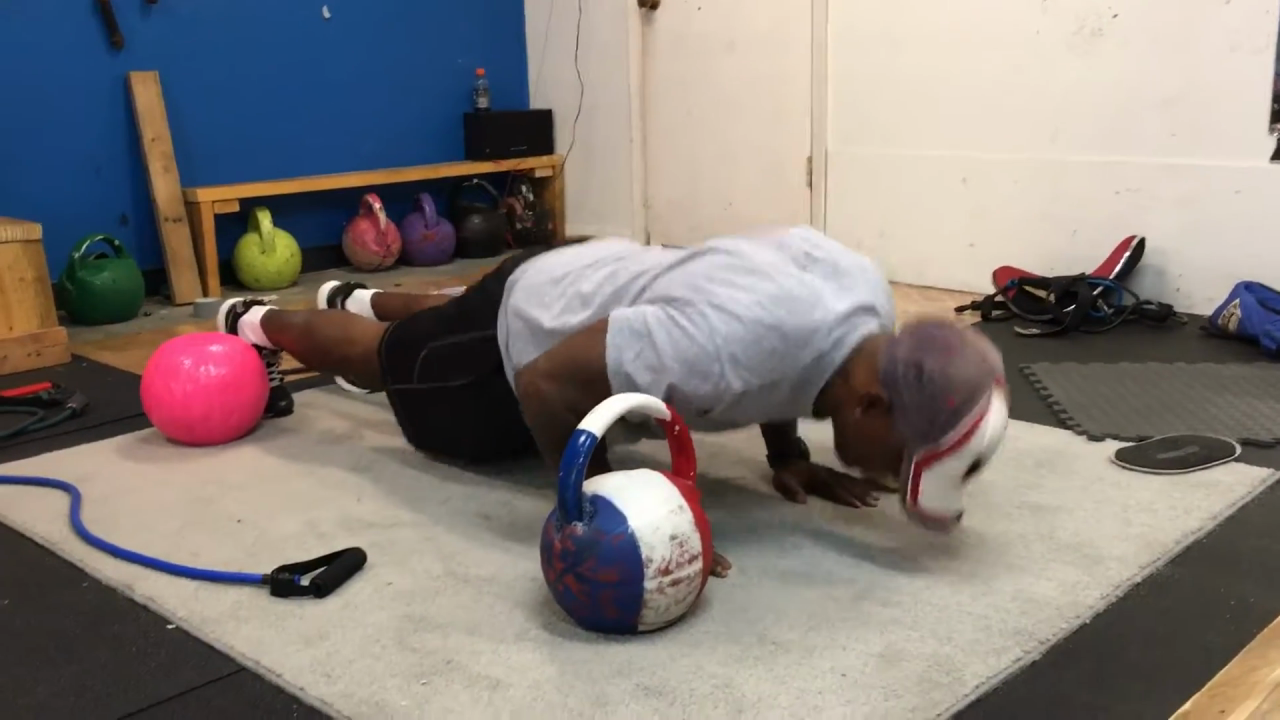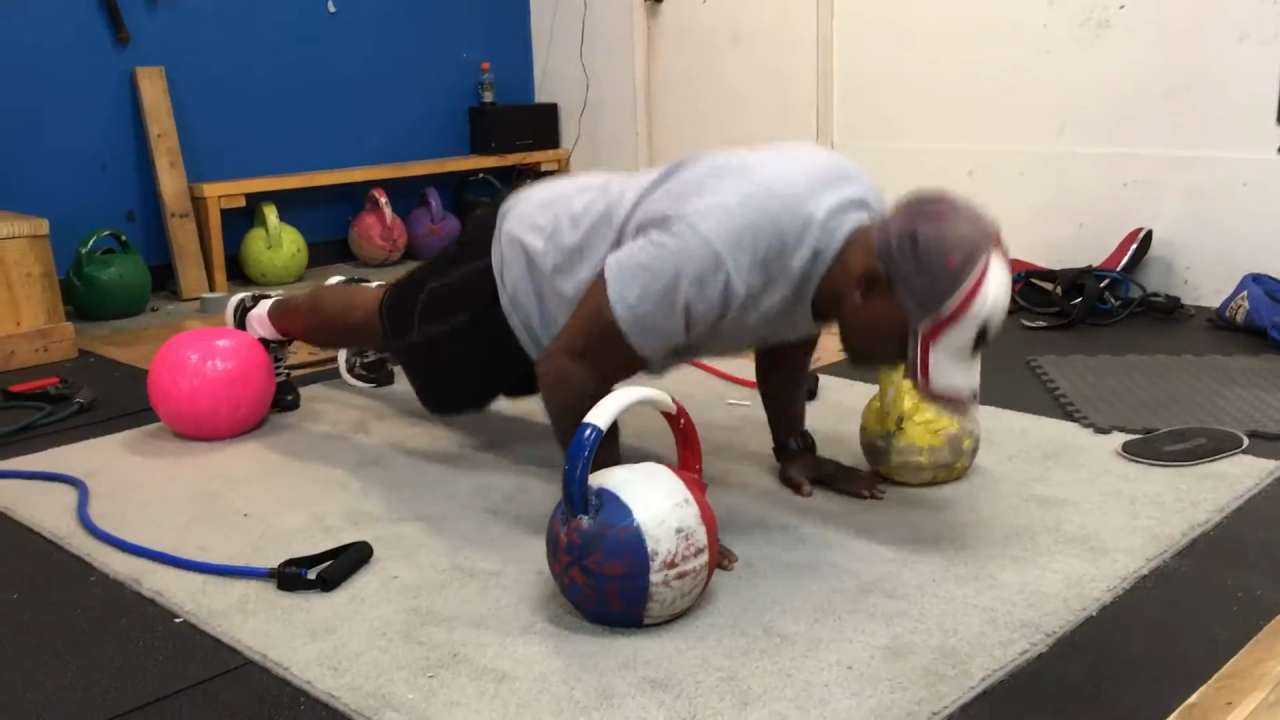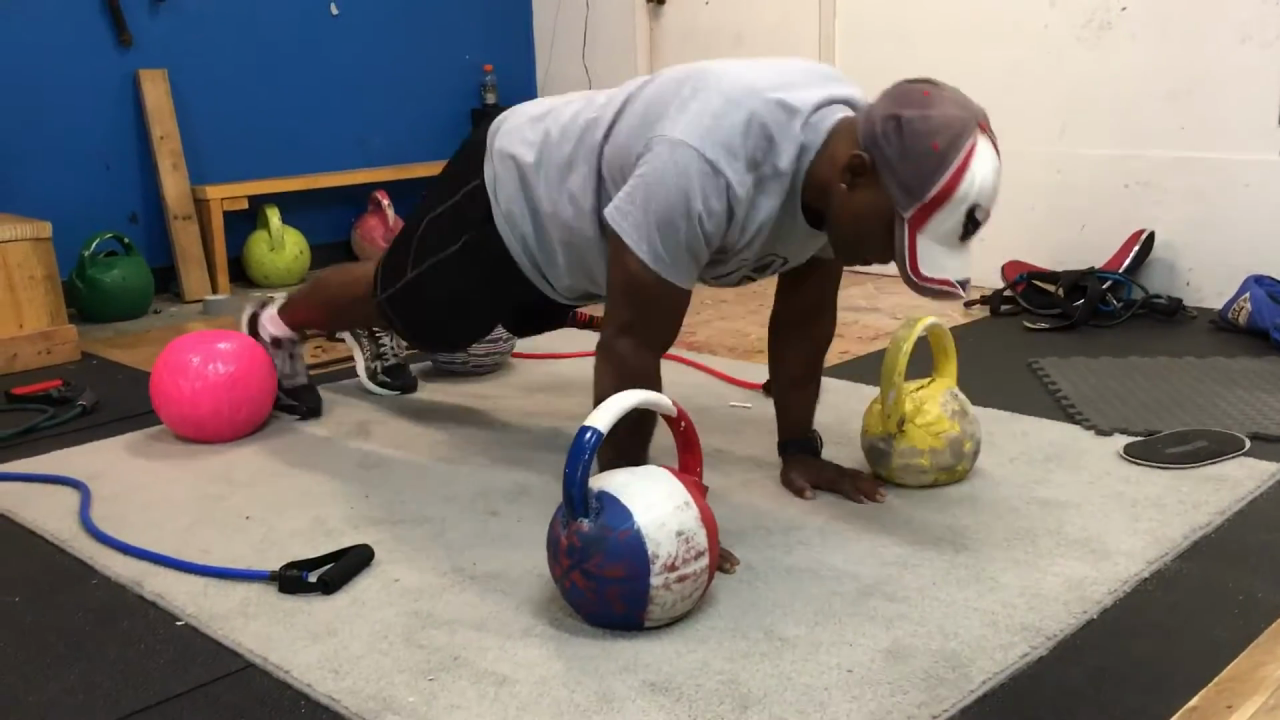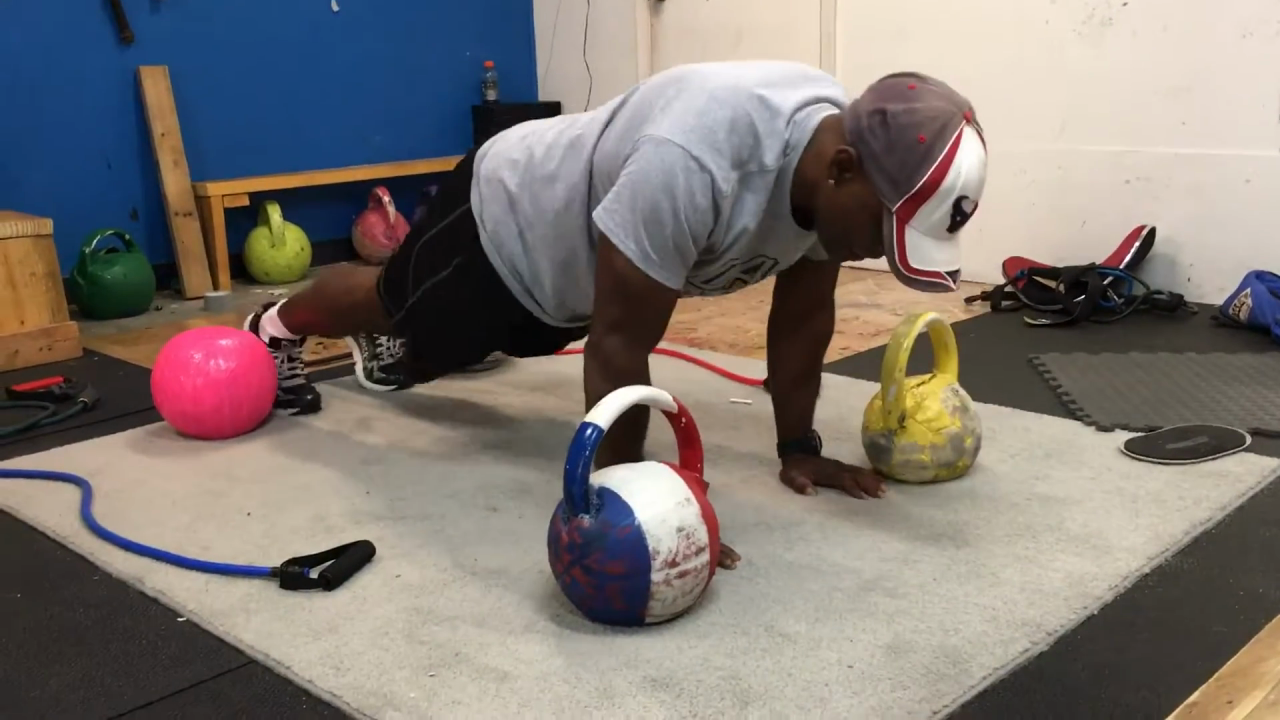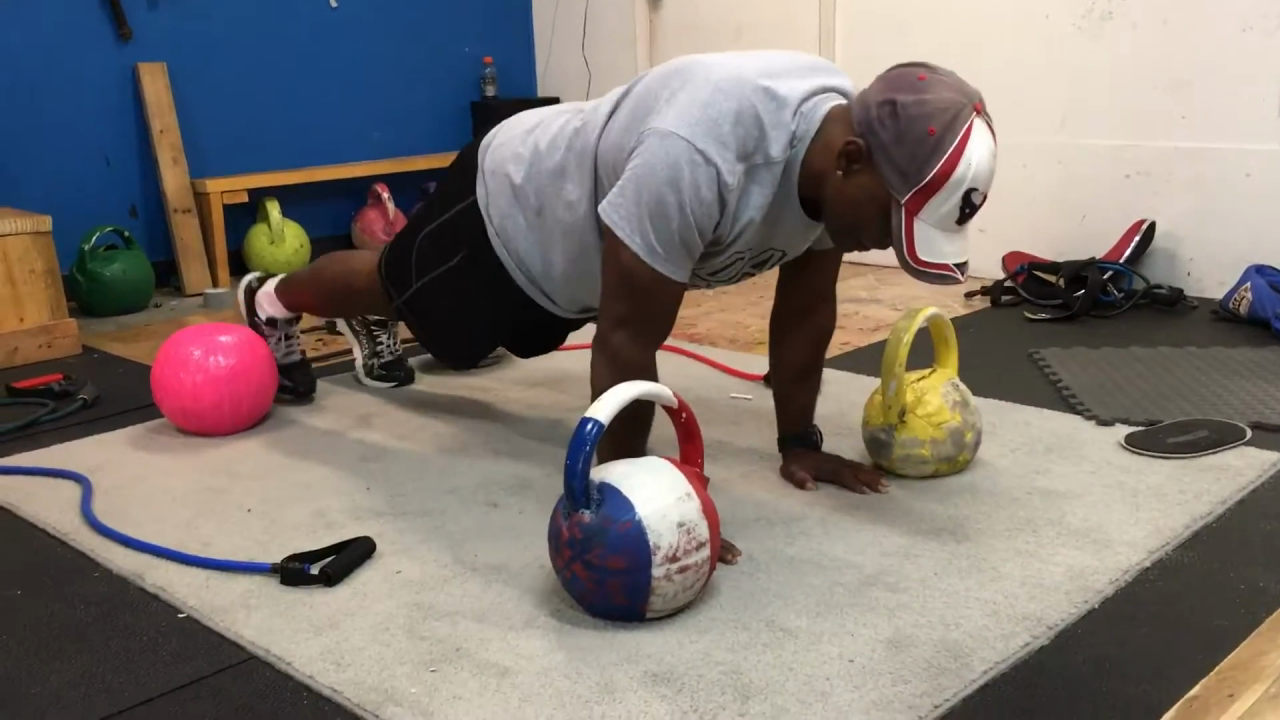
dt=0.2s
person 1, frame 1
left shoulder: (866, 313)
right shoulder: (727, 344)
right elbow: (546, 387)
left wrist: (788, 456)
left hip: (593, 301)
right hip: (529, 343)
left knee: (433, 332)
right knee: (386, 360)
left ankle: (358, 297)
right ankle: (255, 324)
person 1, frame 2
left shoulder: (857, 224)
right shoulder: (718, 254)
left elbow: (784, 329)
right elbow: (572, 373)
left wrist: (793, 449)
left hip: (597, 255)
right hip: (527, 269)
right knee: (398, 330)
left ankle: (368, 295)
right ankle: (263, 317)
person 1, frame 3
left shoulder: (853, 147)
right shoulder: (707, 162)
left elbow: (806, 310)
right elbow: (632, 346)
left wrist: (798, 450)
left hip: (575, 221)
right hip: (516, 192)
left knee: (436, 304)
right knee: (398, 296)
left ankle: (372, 343)
right ankle: (275, 323)
person 1, frame 4
left shoulder: (841, 151)
right shoulder: (692, 163)
left elbow: (802, 310)
right elbow: (620, 345)
left wrist: (799, 451)
left hip: (574, 248)
right hip: (509, 216)
left knee: (437, 326)
right knee: (398, 304)
left ankle: (369, 342)
right ankle: (277, 324)
person 1, frame 5
left shoulder: (845, 147)
right shoulder: (699, 156)
left elbow: (806, 305)
right elbow: (626, 341)
left wrist: (798, 443)
left hip: (575, 247)
right hip: (513, 204)
left knee: (434, 304)
right knee: (395, 286)
left ankle: (368, 333)
right ankle: (272, 301)
